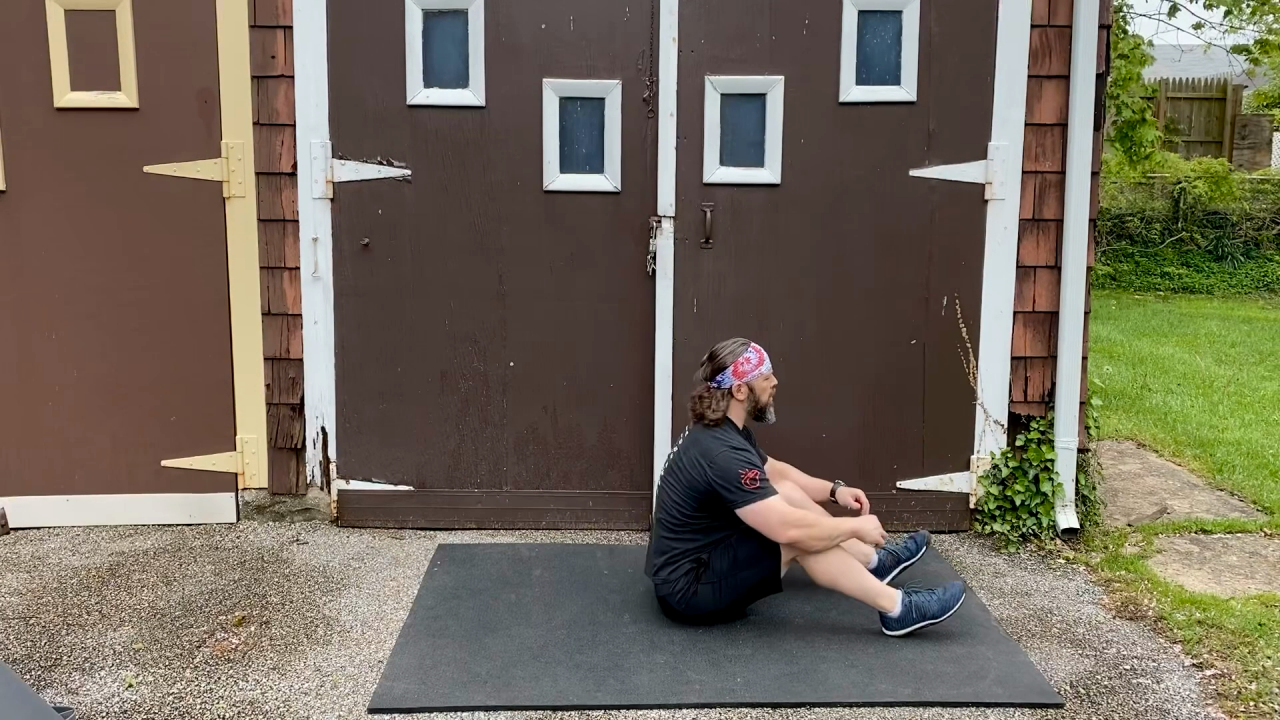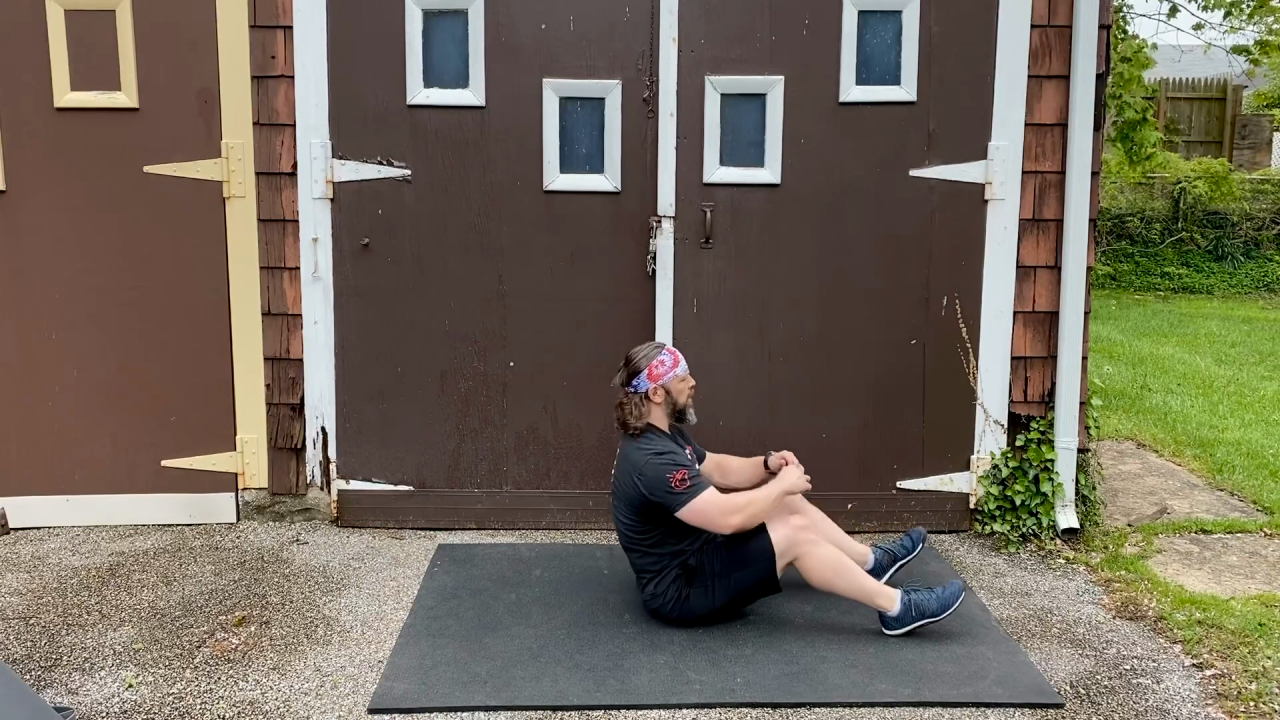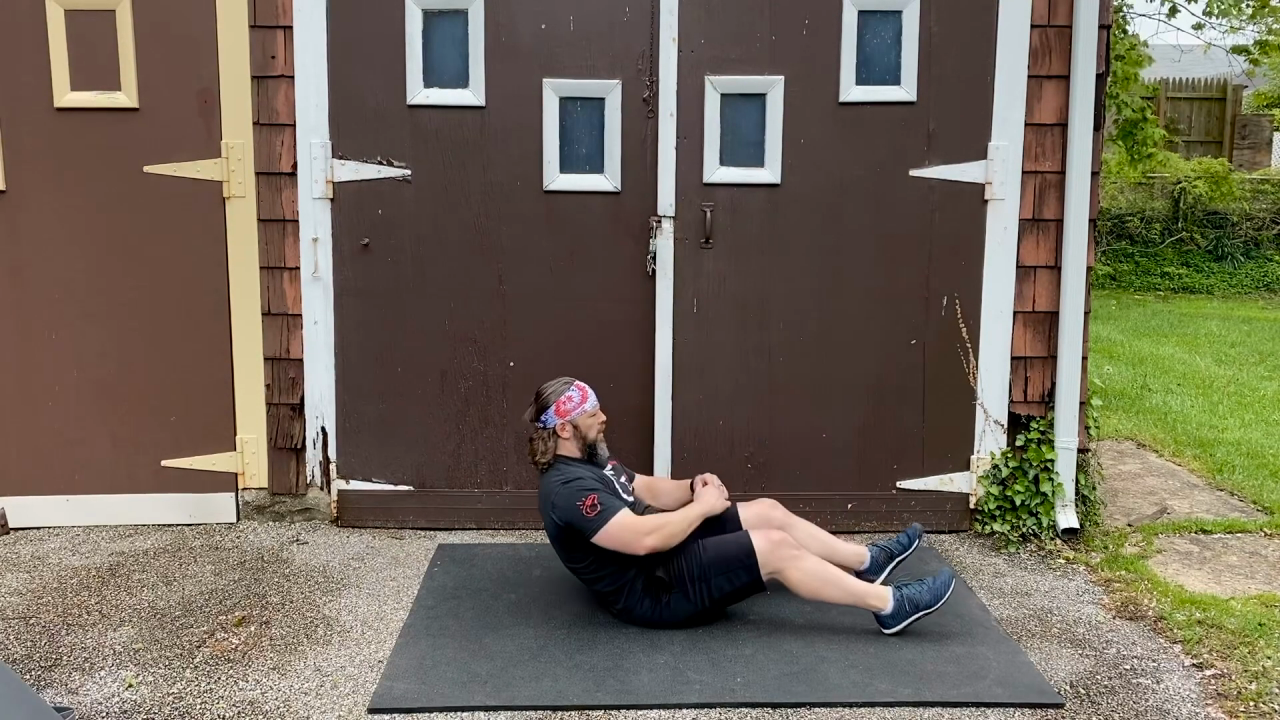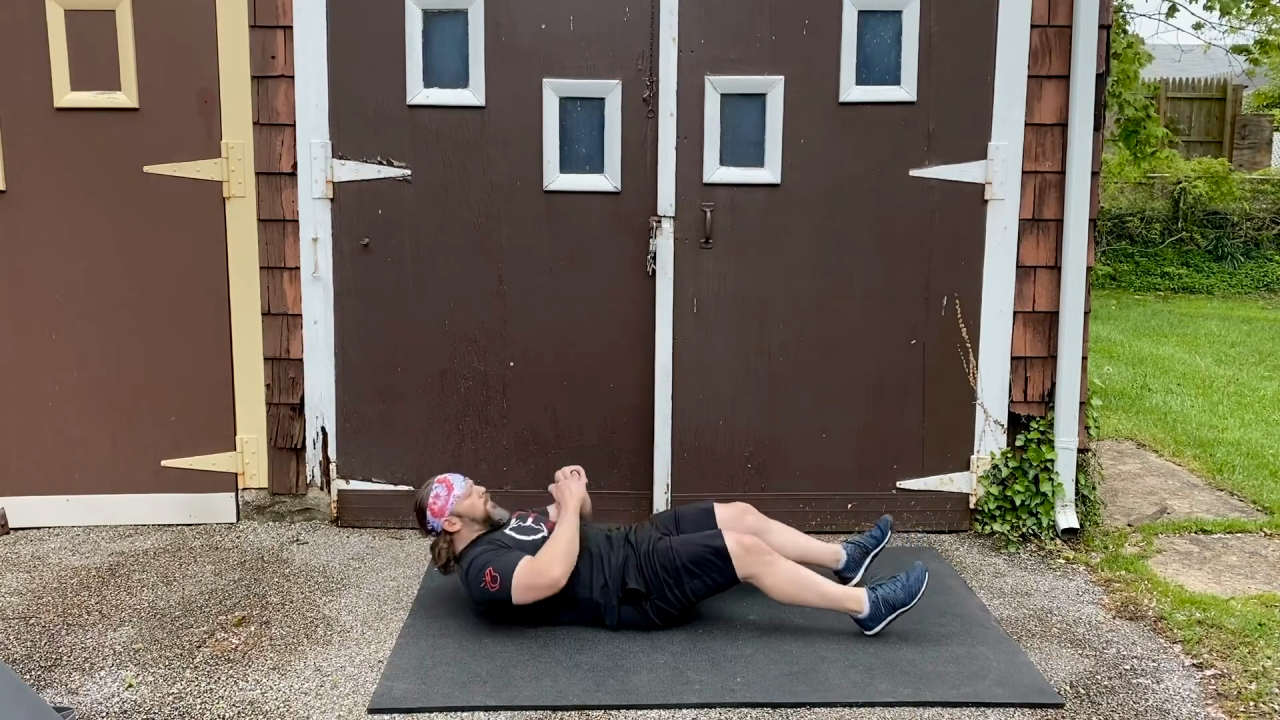
dt=0.5s
person 1, frame 1
left shoulder: (720, 429)
right shoulder: (722, 454)
left elbow: (771, 472)
right elbow: (789, 530)
left wrist: (834, 490)
right wrist: (857, 527)
left hip: (701, 556)
right hip: (690, 586)
left knee: (787, 492)
right knee: (798, 535)
left ankle: (874, 562)
right ankle: (897, 608)
person 1, frame 2
left shoulder: (660, 434)
right shoulder: (652, 460)
left elbow: (716, 469)
right elbow: (730, 519)
left wrist: (769, 463)
right wrist: (781, 485)
left hip: (690, 556)
right hip: (679, 590)
left knee: (782, 501)
right knee: (796, 532)
left ankle: (870, 562)
right ankle: (895, 608)
person 1, frame 3
left shoulder: (591, 462)
right shoulder: (568, 489)
left elbow: (649, 492)
right elbow: (647, 540)
left wrist: (693, 488)
right wrist: (704, 506)
left hip: (668, 552)
right hip: (653, 588)
left knee: (770, 511)
right knee: (776, 546)
left ankle: (868, 563)
right ankle: (889, 605)
person 1, frame 4
left shoulder: (498, 526)
right shoulder: (482, 565)
left elbow: (567, 523)
right elbow: (550, 575)
left wrist: (573, 496)
right wrist: (569, 505)
left hip: (629, 547)
right hip: (631, 592)
left knee: (738, 514)
right knee: (747, 550)
left ankle: (843, 559)
right ankle: (864, 607)
